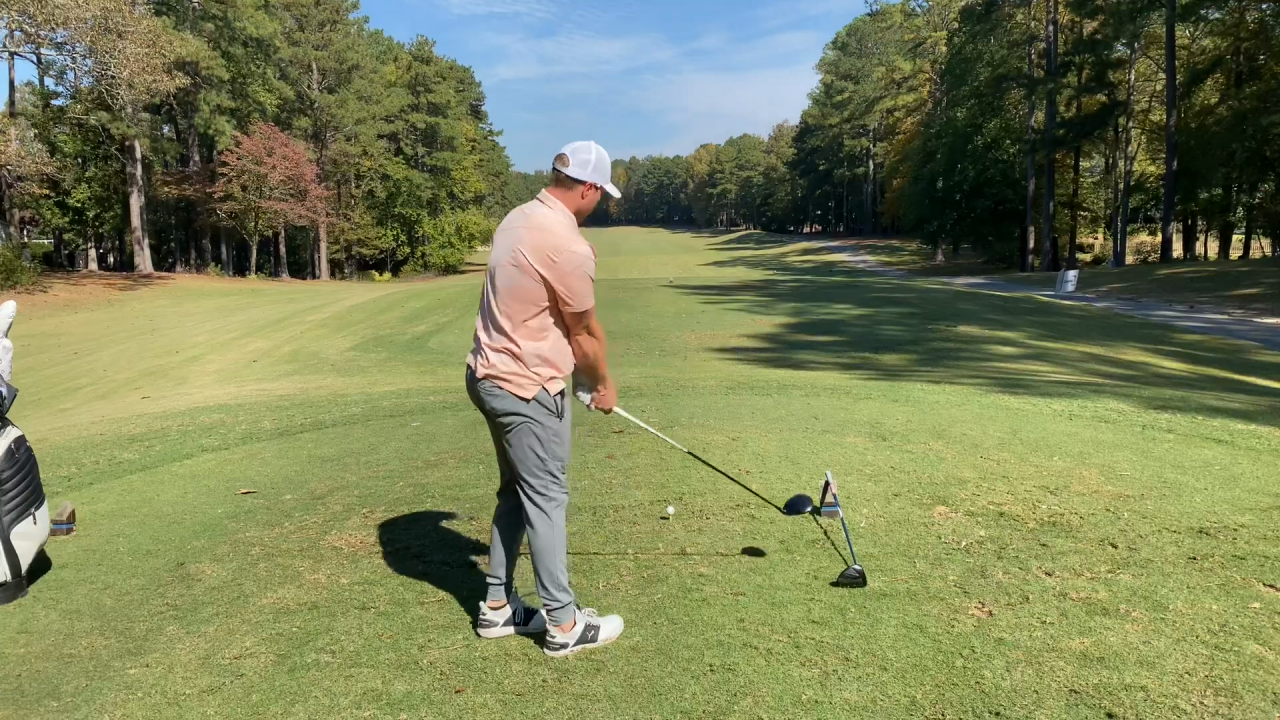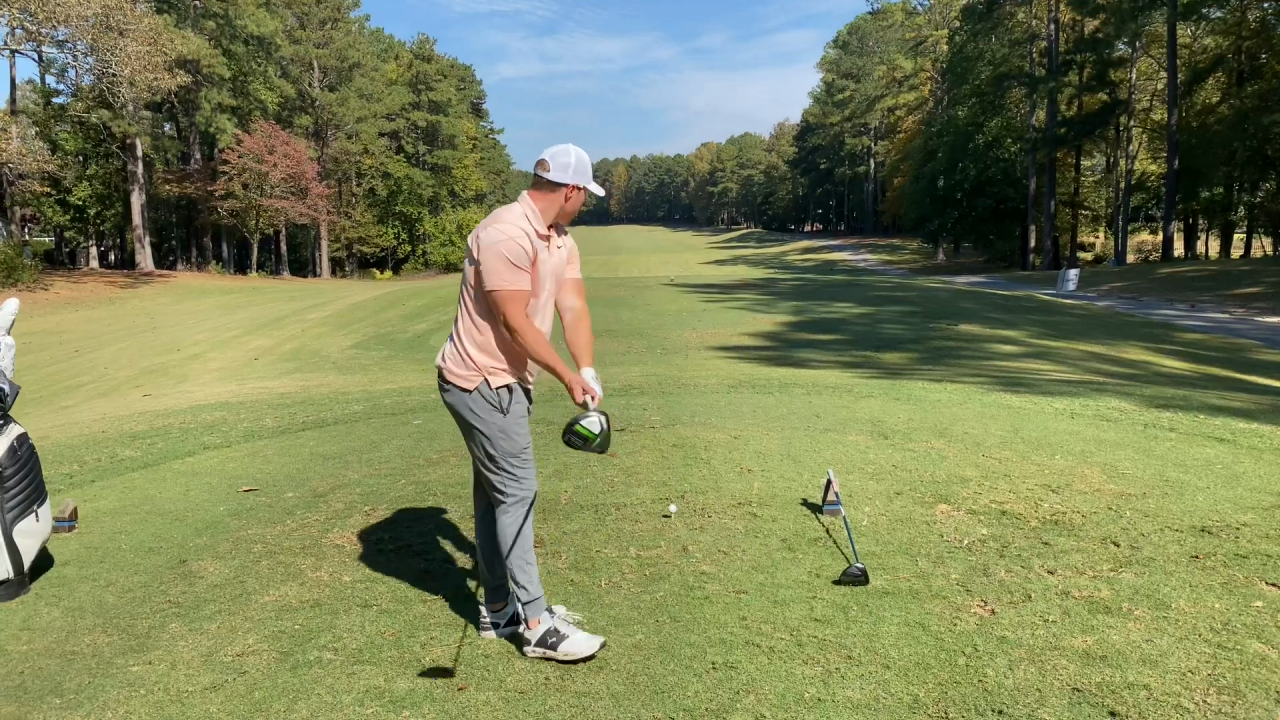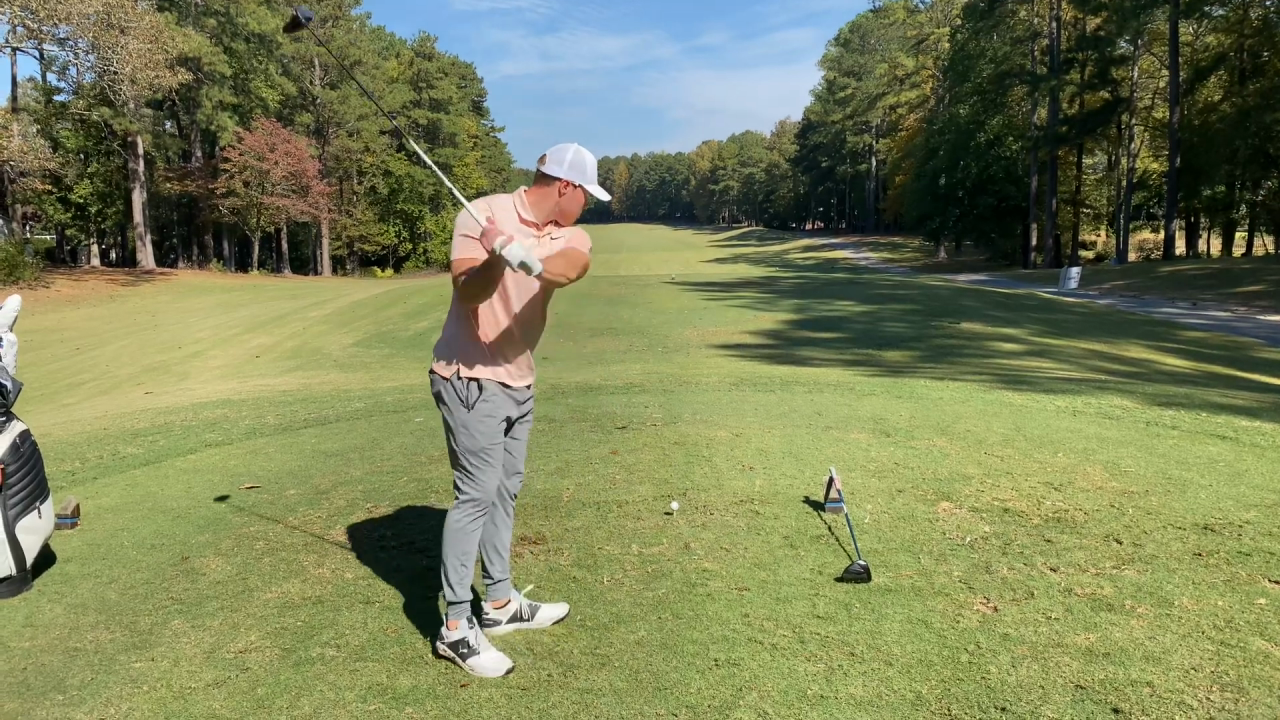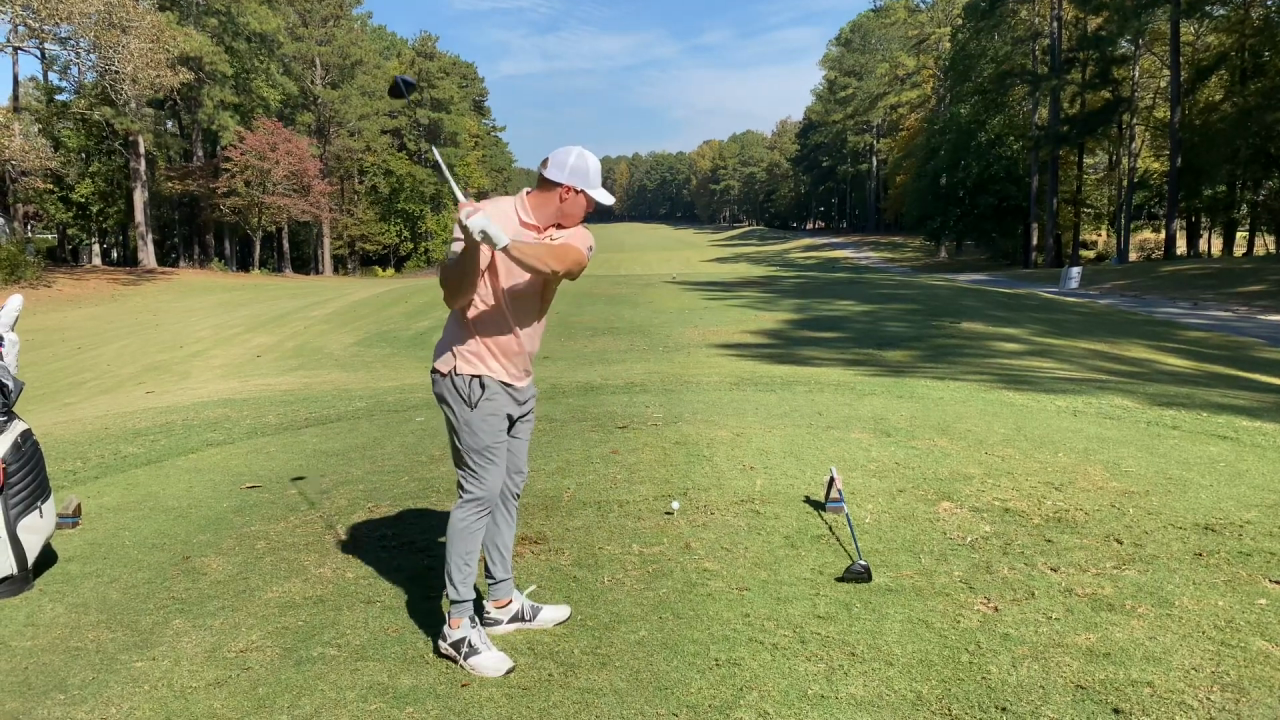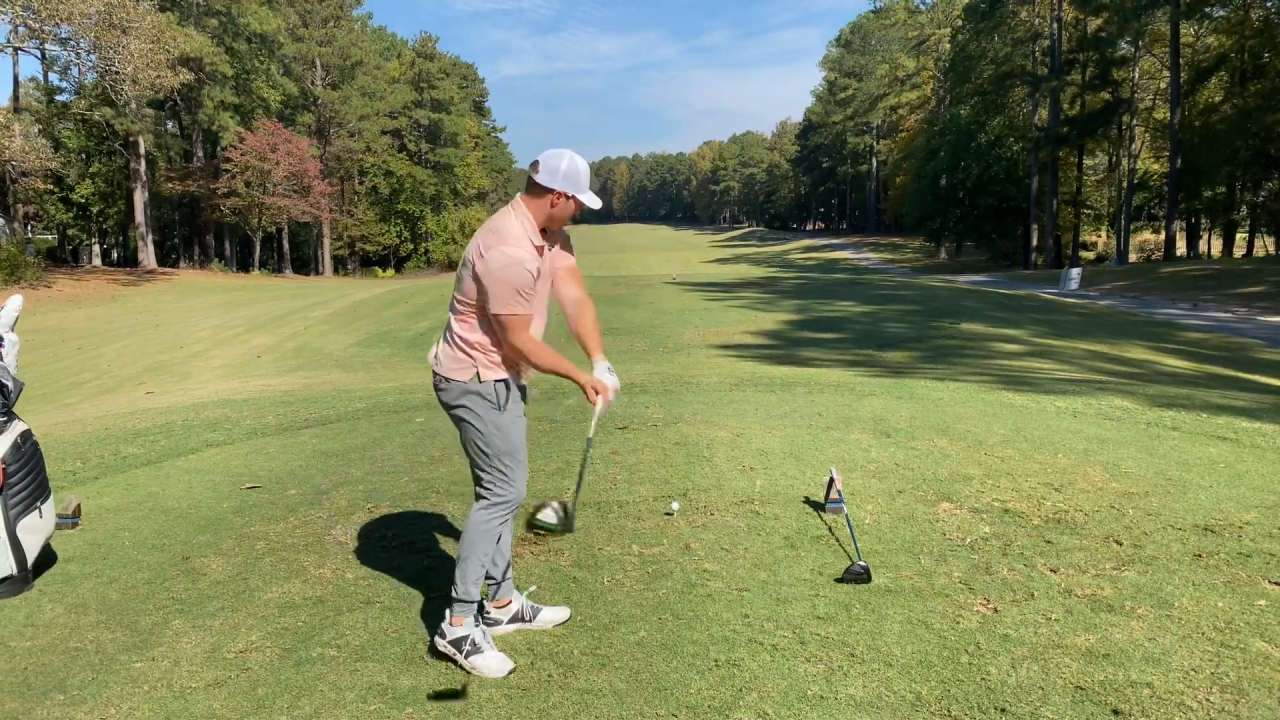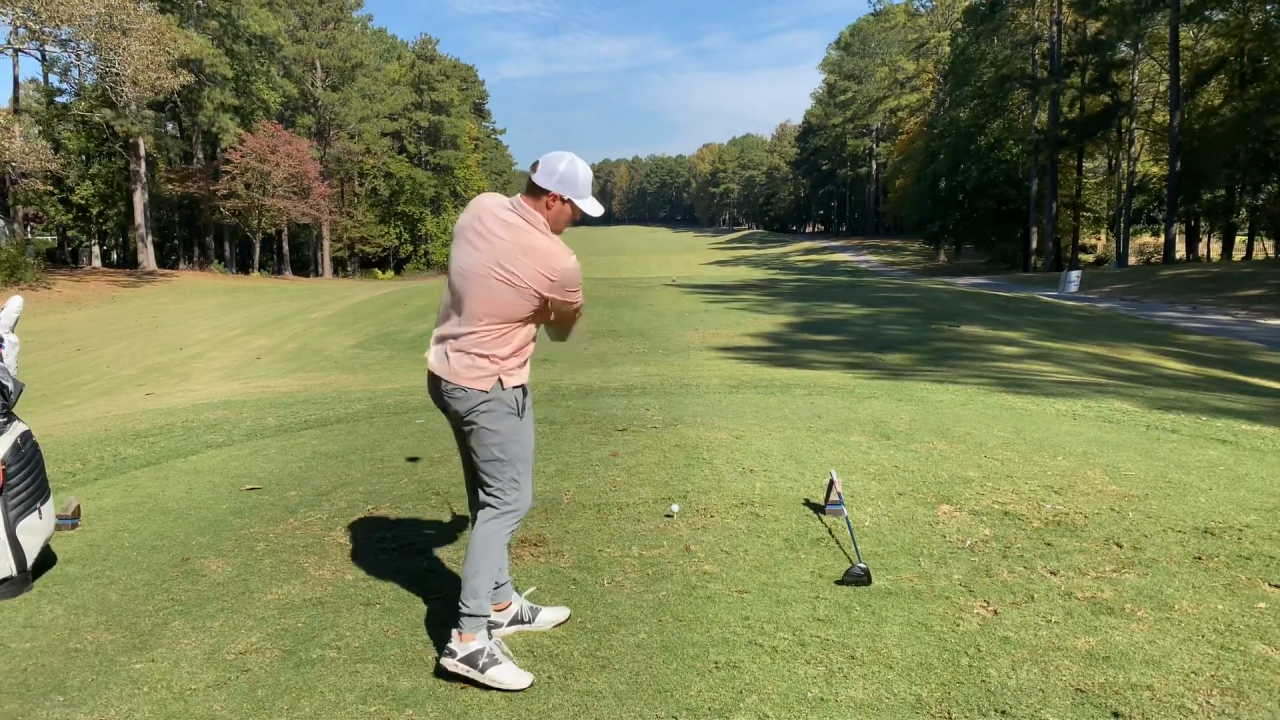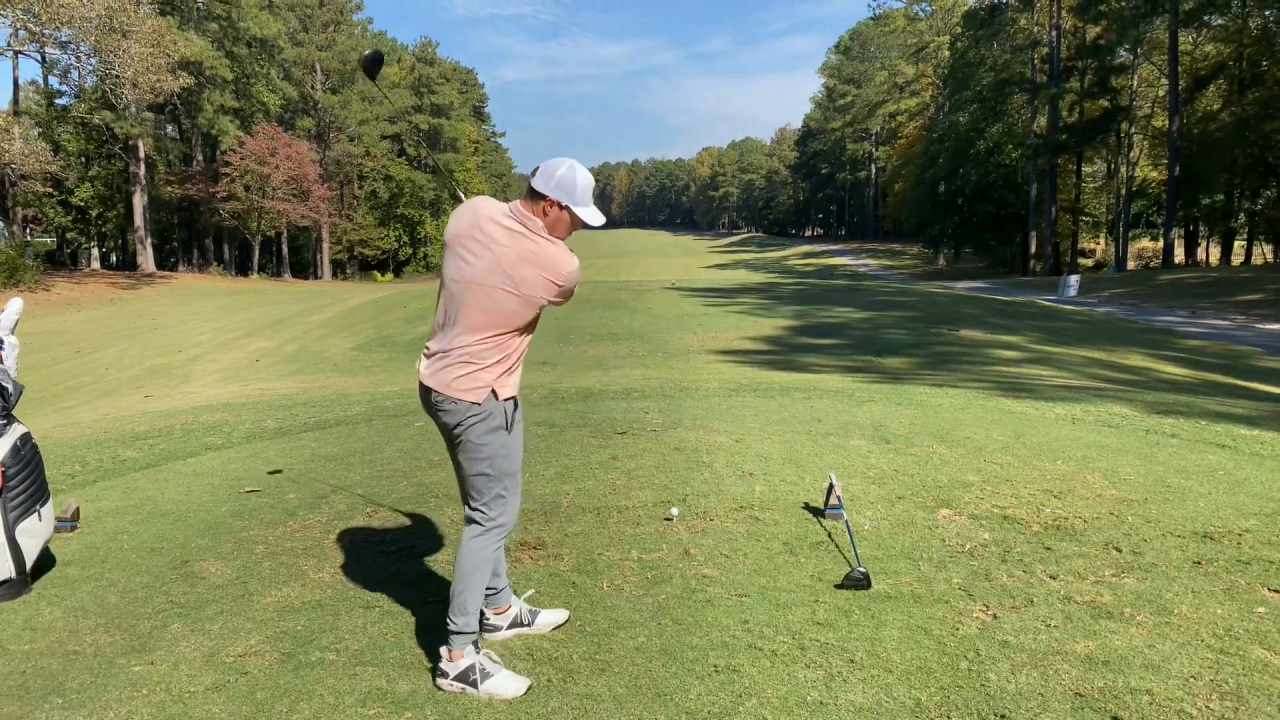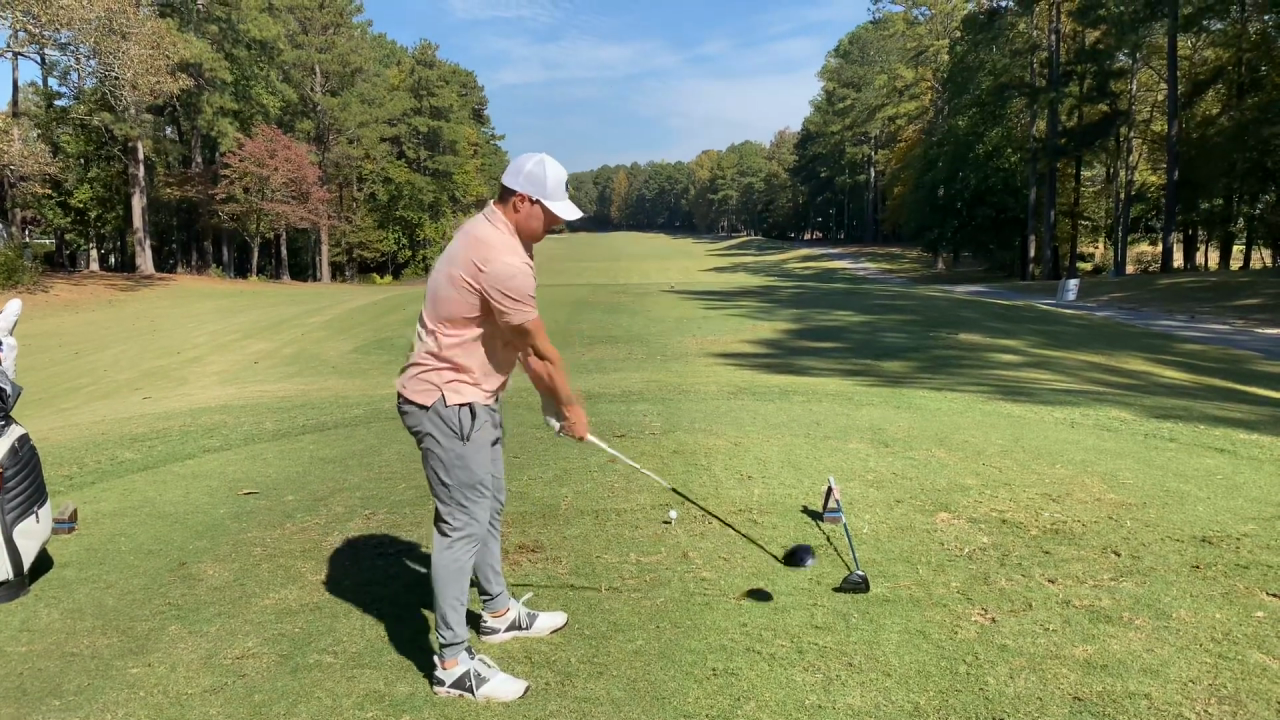
dt=0.3s
person 1, frame 1
left shoulder: (522, 219)
right shoulder: (567, 245)
right elbow: (585, 330)
left wrist: (578, 373)
right wrist: (602, 383)
left hip: (495, 375)
right hip: (526, 387)
left knee: (518, 493)
right knee: (546, 500)
left ankle: (498, 606)
right ankle: (564, 624)
person 1, frame 2
left shoulder: (560, 240)
right shoulder: (505, 233)
left elbow: (573, 305)
right elbow: (515, 324)
left wrist: (587, 370)
right wrist: (566, 378)
left hip: (500, 380)
right hip: (483, 382)
left knee: (496, 491)
right knee: (515, 493)
left ankle: (498, 608)
right ankle: (536, 623)
person 1, frame 3
left shoulder: (572, 236)
right shoulder: (484, 215)
left elbow: (571, 268)
right elbow: (467, 289)
left wrist: (527, 260)
right wrist: (493, 254)
left hip: (518, 381)
right hip: (469, 378)
left knee: (505, 490)
right knee: (476, 493)
left ankle: (500, 602)
right ankle: (456, 626)
person 1, frame 4
left shoulder: (575, 236)
right shoulder: (485, 214)
left elbow: (559, 262)
right elbow: (454, 296)
left wrist: (503, 238)
right wrist: (472, 245)
left hip: (518, 380)
right hip: (471, 375)
left knee: (507, 489)
right knee: (480, 492)
left ankle: (501, 602)
right ankle: (458, 624)
person 1, frame 5
left shoulder: (549, 234)
right shoulder: (508, 252)
left elbow: (575, 294)
right elbow: (522, 345)
left wrist: (600, 362)
right wrist: (583, 381)
left hip: (487, 377)
right hip: (478, 379)
left knee: (498, 491)
right knee: (502, 492)
left ankle: (501, 602)
right ankle: (459, 620)
person 1, frame 6
left shoulder: (481, 209)
right shoulder: (557, 262)
right elbow: (566, 321)
right wrist: (549, 320)
left hip: (450, 375)
right hip: (491, 388)
left knee: (490, 496)
right knee: (508, 501)
left ankle: (500, 604)
right ankle: (468, 638)
person 1, frame 7
left shoulder: (470, 212)
right shoulder: (560, 266)
left hip: (443, 381)
right hip: (482, 398)
left knee: (489, 505)
right knee: (493, 515)
left ankle: (499, 607)
right ankle: (459, 656)
person 1, frame 8
left shoulder: (487, 231)
right shoulder: (503, 260)
left elbow: (515, 336)
right elbow: (540, 352)
left wrist: (549, 396)
right wrist: (570, 407)
left hip: (470, 396)
right hip: (447, 402)
left knee: (487, 505)
right knee: (463, 524)
left ankle: (498, 610)
right ankle: (452, 663)
